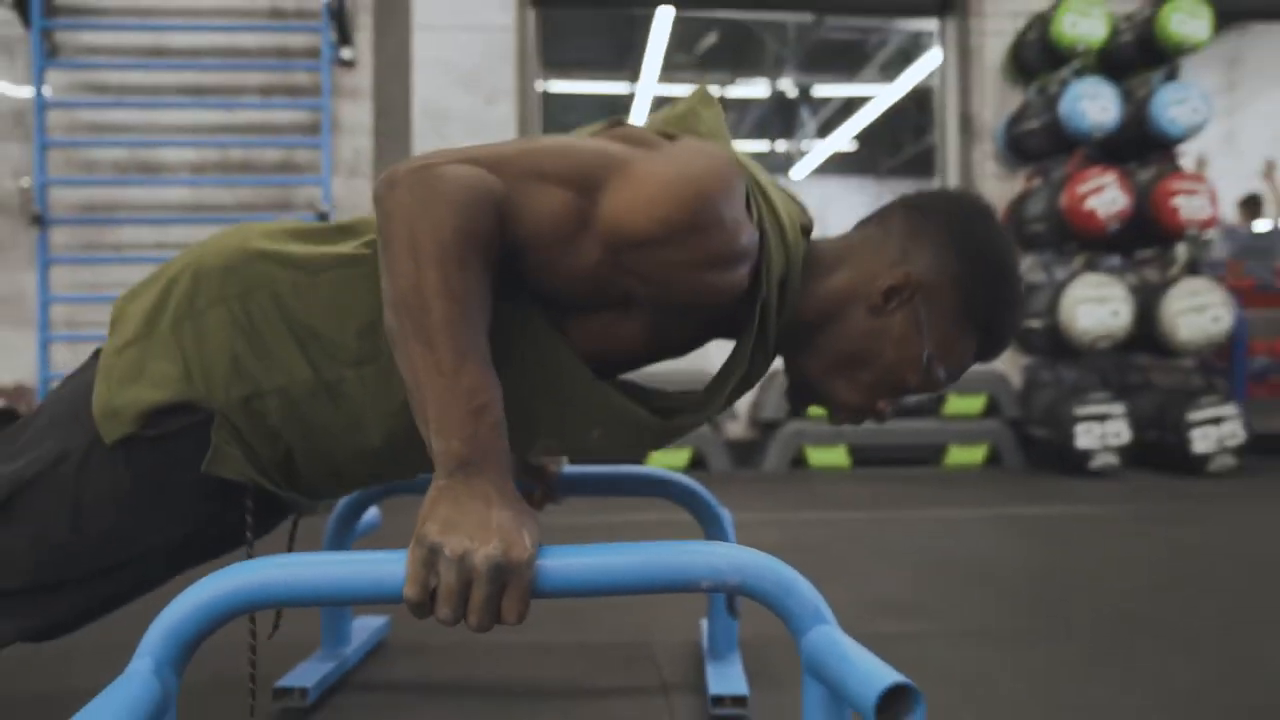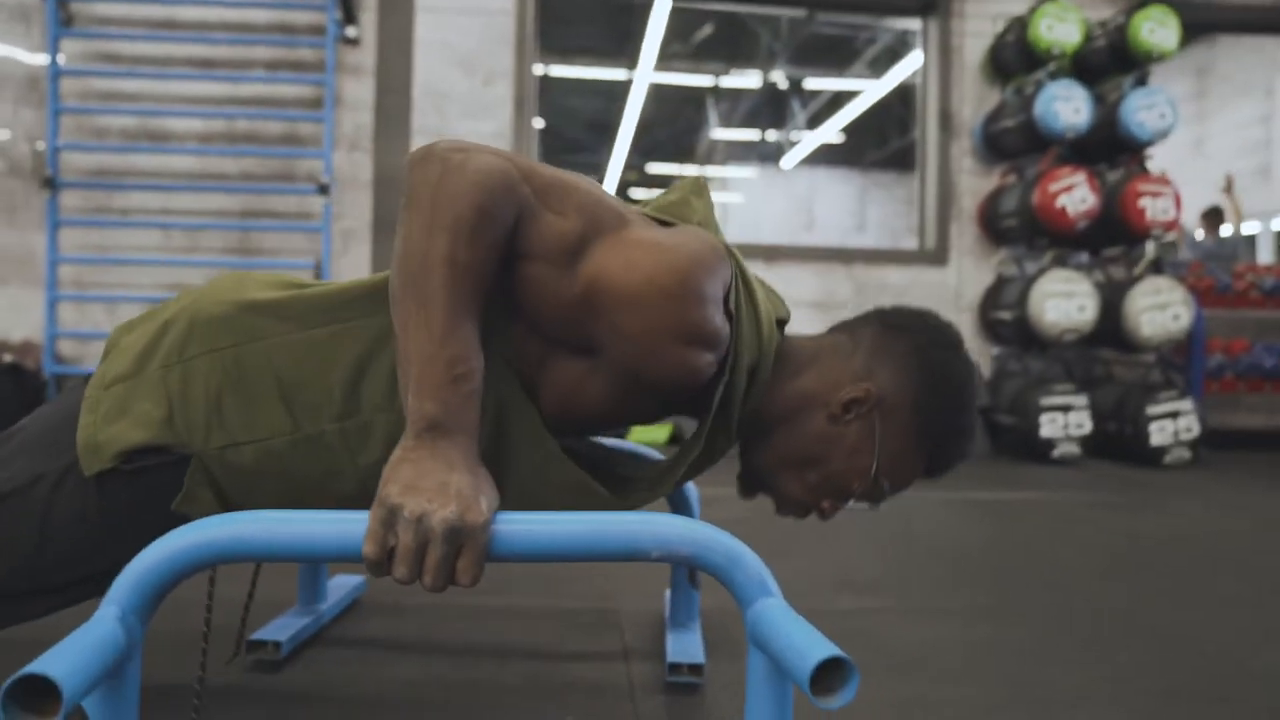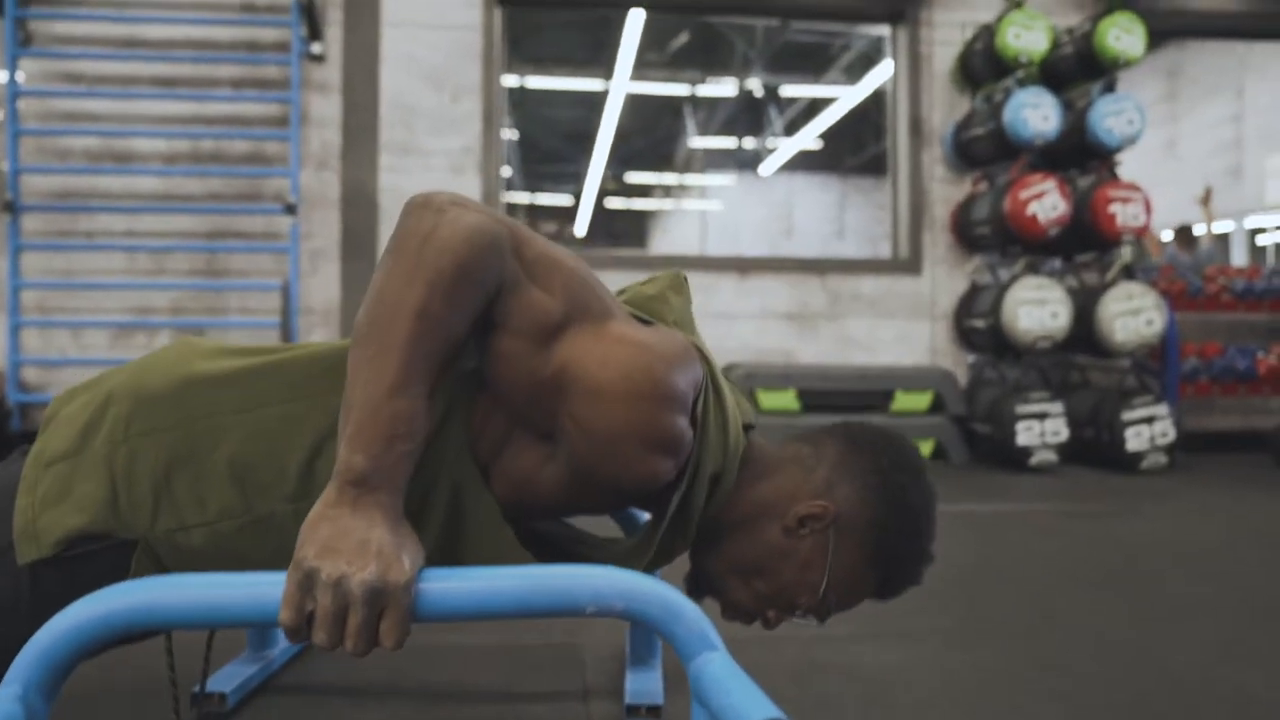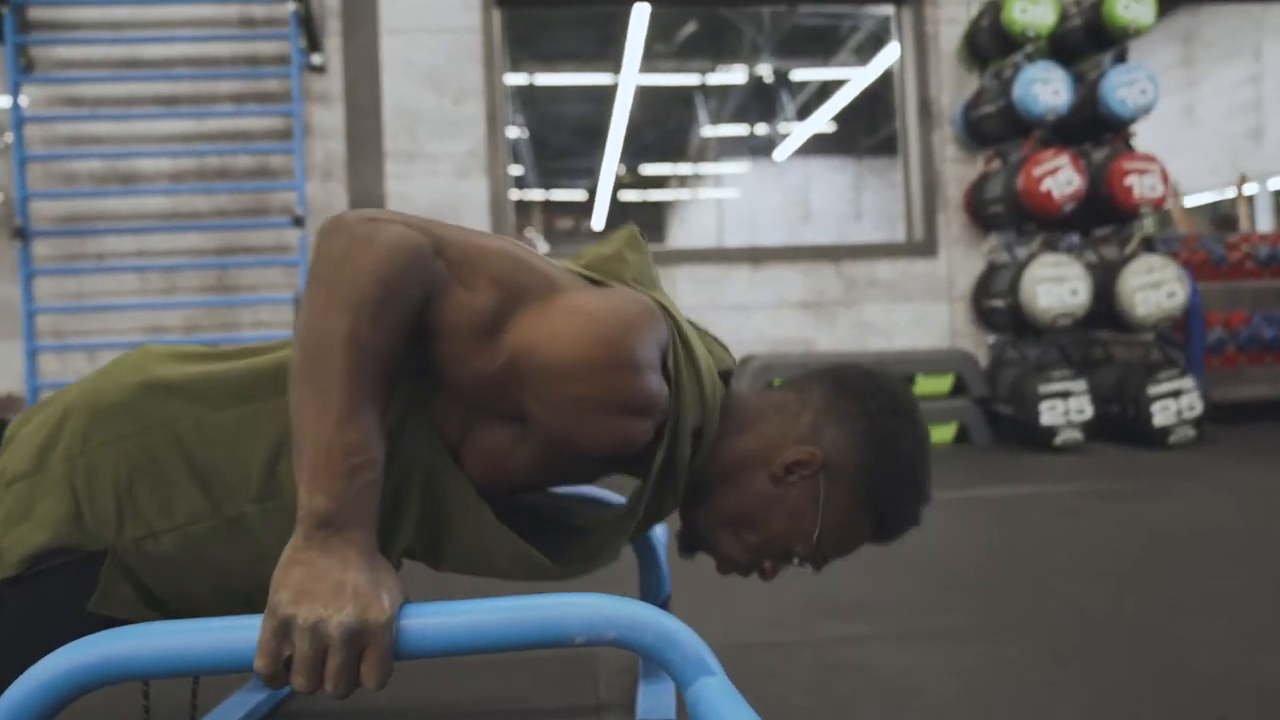
dt=0.4s
person 1, frame 1
left shoulder: (737, 265)
right shoulder: (712, 222)
right elbow: (435, 190)
left wrist: (505, 455)
right wrist: (467, 475)
left hip: (253, 391)
right hip: (215, 362)
person 1, frame 2
left shoulder: (706, 356)
right shoulder: (691, 318)
right elbow: (456, 176)
left wrist: (468, 441)
right wrist: (437, 441)
left hip: (241, 399)
right hip: (197, 405)
person 1, frame 3
left shoulder: (669, 456)
right shoulder: (656, 413)
right elbow: (448, 229)
right wrist: (361, 496)
left hip: (186, 466)
right hip: (133, 474)
person 1, frame 4
left shoulder: (664, 410)
right shoulder: (628, 373)
right elbow: (373, 244)
right wrist: (333, 532)
left hip: (178, 474)
right hip: (103, 490)
